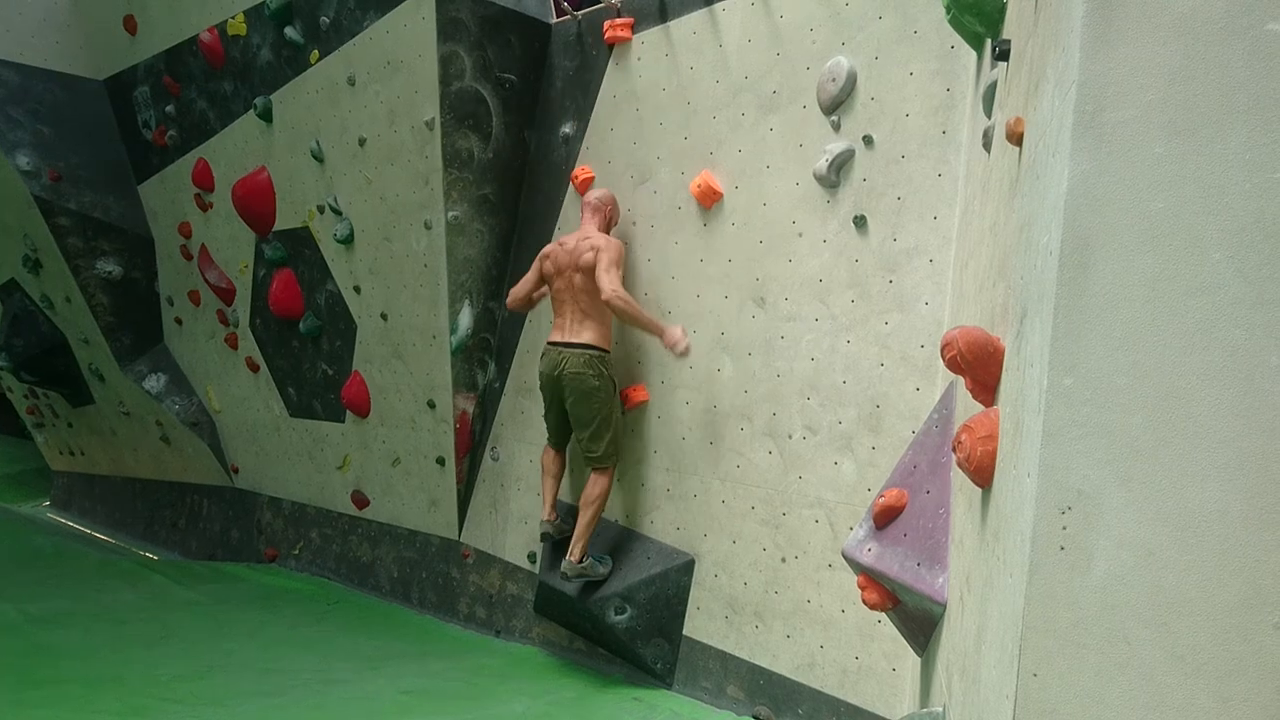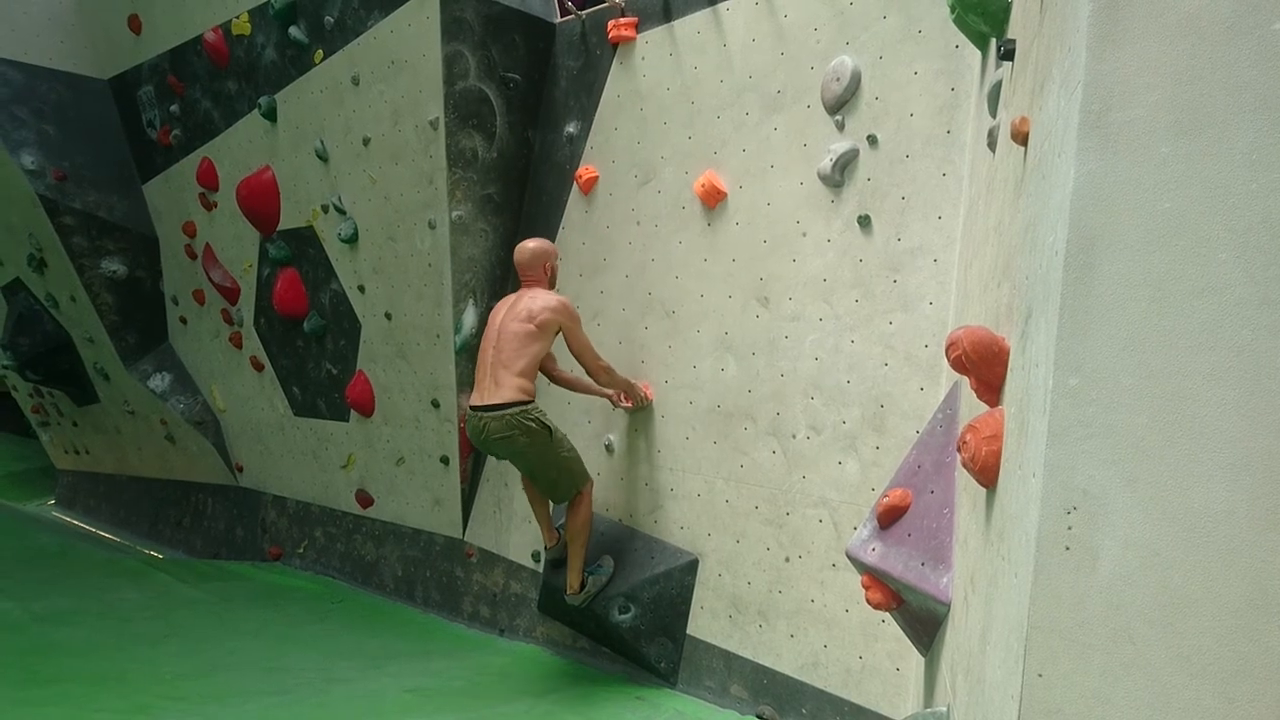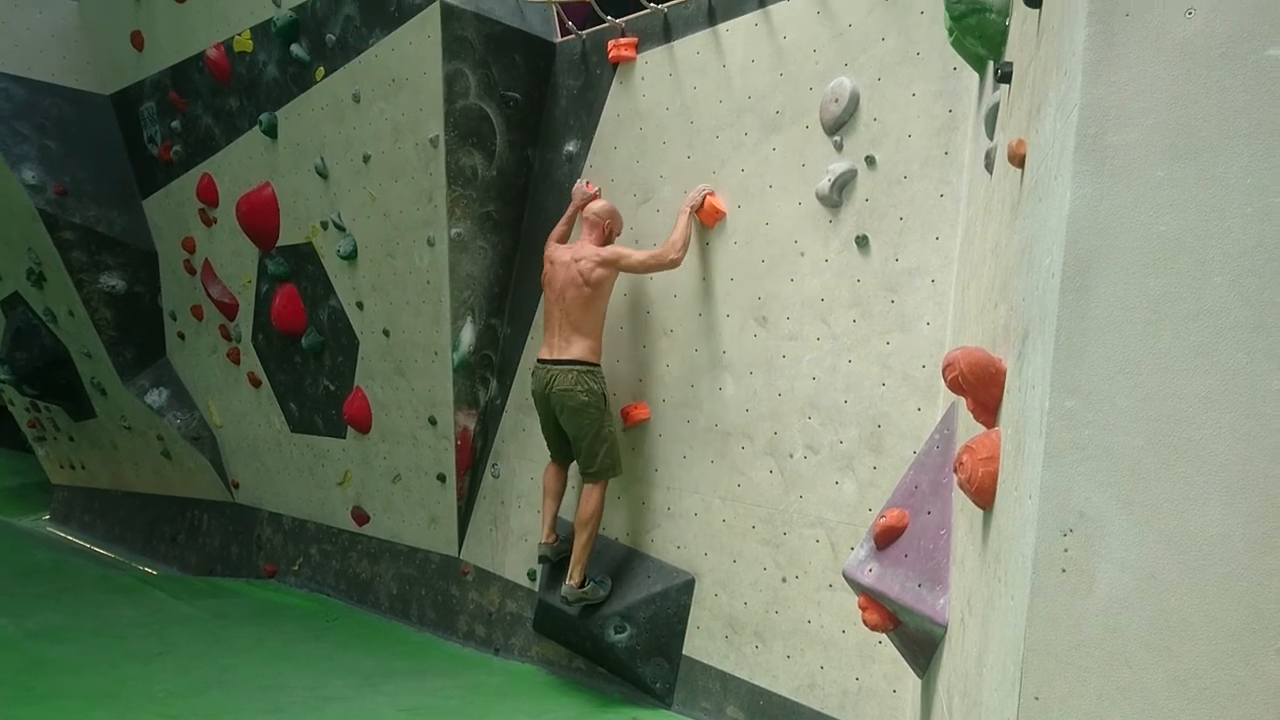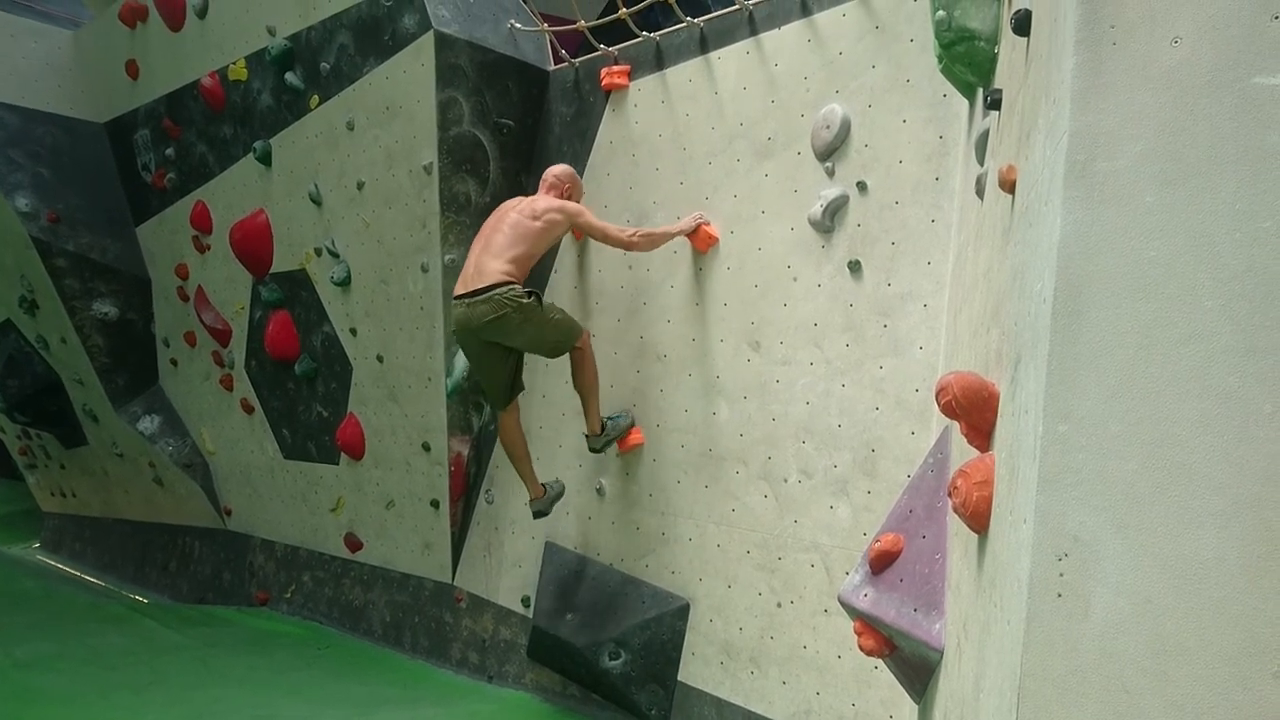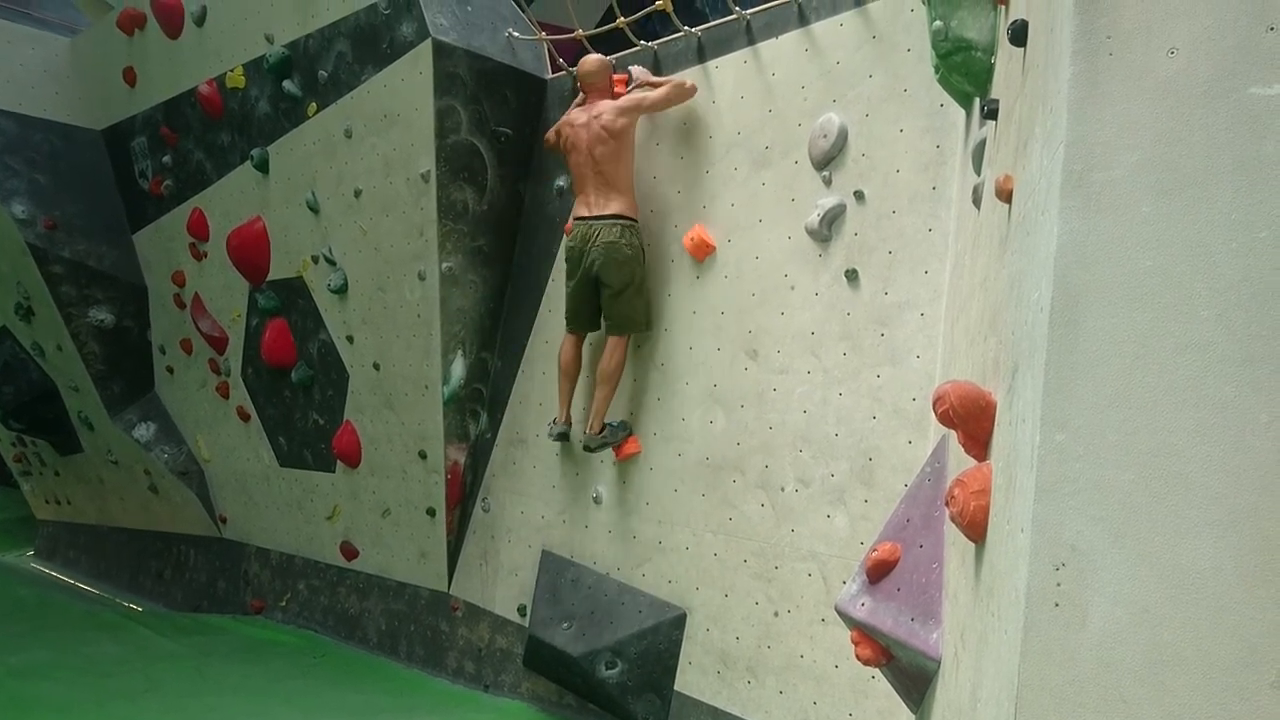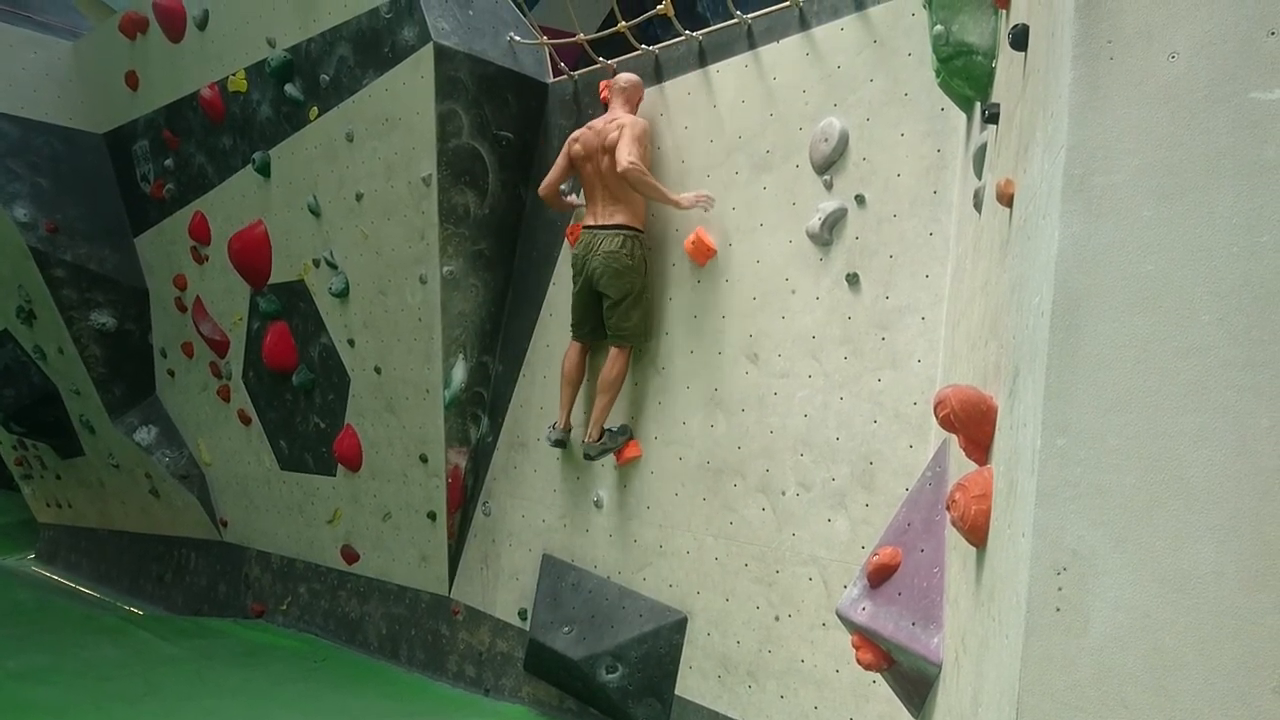
dt=0.7s
person 1, frame 1
left shoulder: (550, 251)
right shoulder: (607, 245)
left elbow: (514, 302)
right elbow: (610, 294)
right wrist: (663, 330)
left hip: (551, 357)
right hip: (587, 361)
left knee: (556, 440)
right knee: (602, 464)
left ankle: (549, 516)
right ankle: (576, 557)
person 1, frame 2
left shoulder: (503, 306)
right shoulder: (557, 306)
right elbow: (597, 370)
left wrist: (605, 393)
right wrist: (630, 388)
left hip: (476, 422)
right hip: (513, 419)
left knee: (534, 460)
right knee: (580, 490)
left ankle: (551, 541)
right ankle: (576, 584)
person 1, frame 3
left shoulder: (553, 256)
right shoulder: (605, 257)
right elbow: (671, 256)
left wrist: (575, 205)
right wrist: (687, 209)
left hip: (543, 373)
right hip: (579, 378)
left knee: (559, 458)
right knee: (595, 477)
left ankle: (548, 539)
right ankle: (576, 580)
person 1, frame 4
left shoulder: (511, 205)
right shoulder: (563, 209)
right elbow: (631, 240)
right wrist: (678, 229)
left hip: (463, 311)
right hip: (500, 301)
left knee: (506, 408)
right knee: (580, 341)
left ankle: (537, 494)
right ankle: (595, 429)
person 1, frame 5
left shoulder: (567, 124)
right shoulder: (625, 108)
left elbow: (550, 141)
right elbow: (686, 88)
left wrist: (577, 102)
right wrist: (647, 80)
left hip: (579, 232)
right hip: (617, 232)
left knee: (574, 331)
right knee: (618, 333)
left ankle: (562, 419)
right ankle: (596, 428)
person 1, frame 6
left shoulder: (578, 137)
right shoulder: (633, 125)
left elbow: (546, 191)
right elbow: (627, 167)
right wrist: (678, 200)
left hip: (585, 242)
right hip: (620, 242)
left knee: (580, 339)
right knee: (620, 343)
left ankle: (562, 424)
right ankle: (595, 435)
